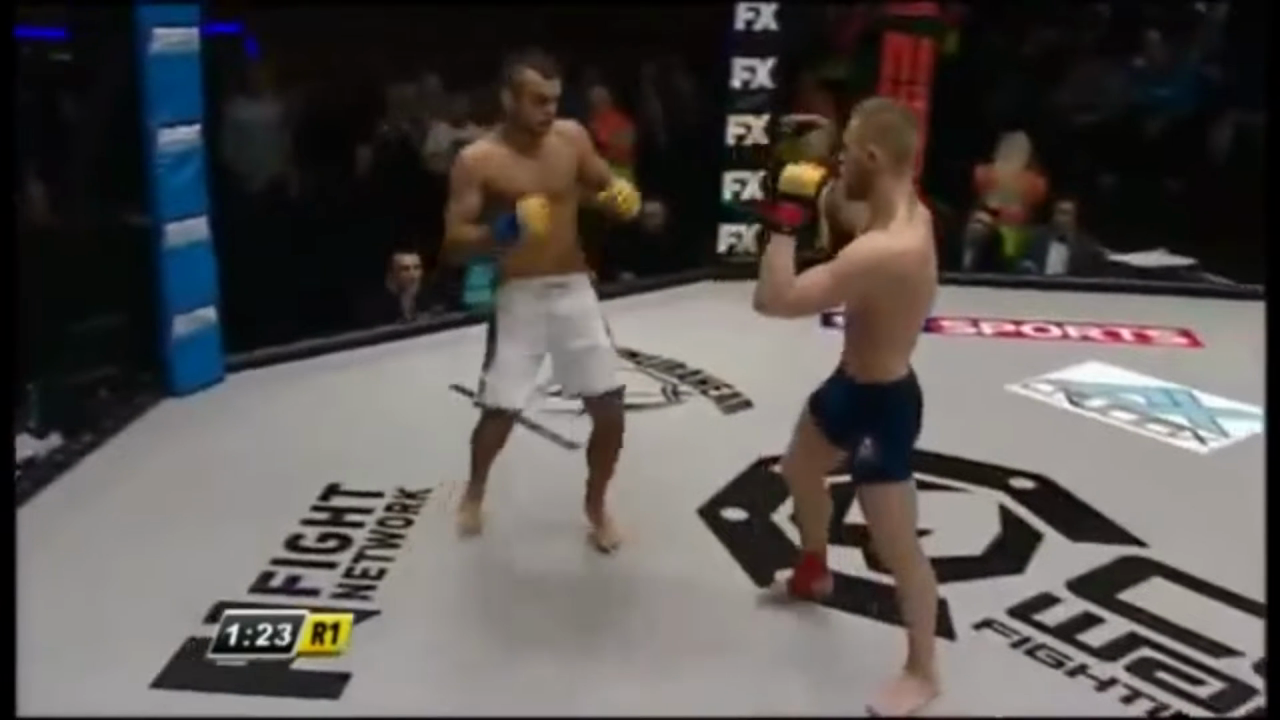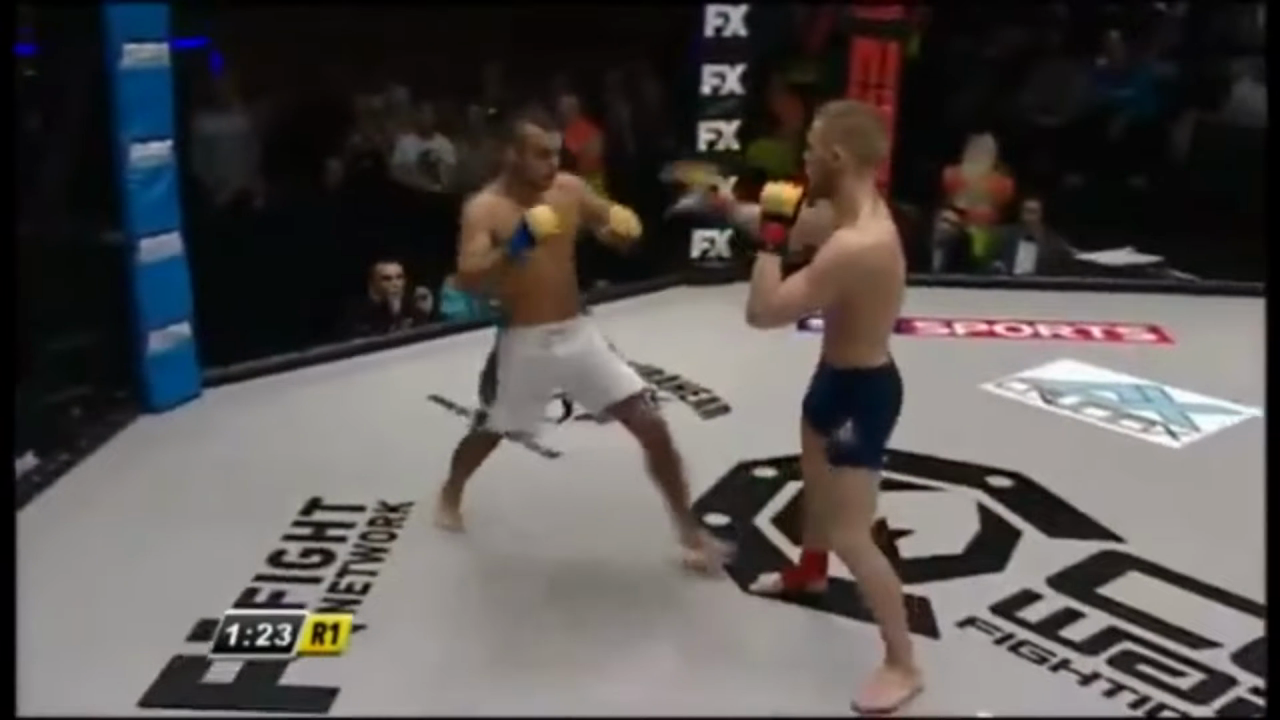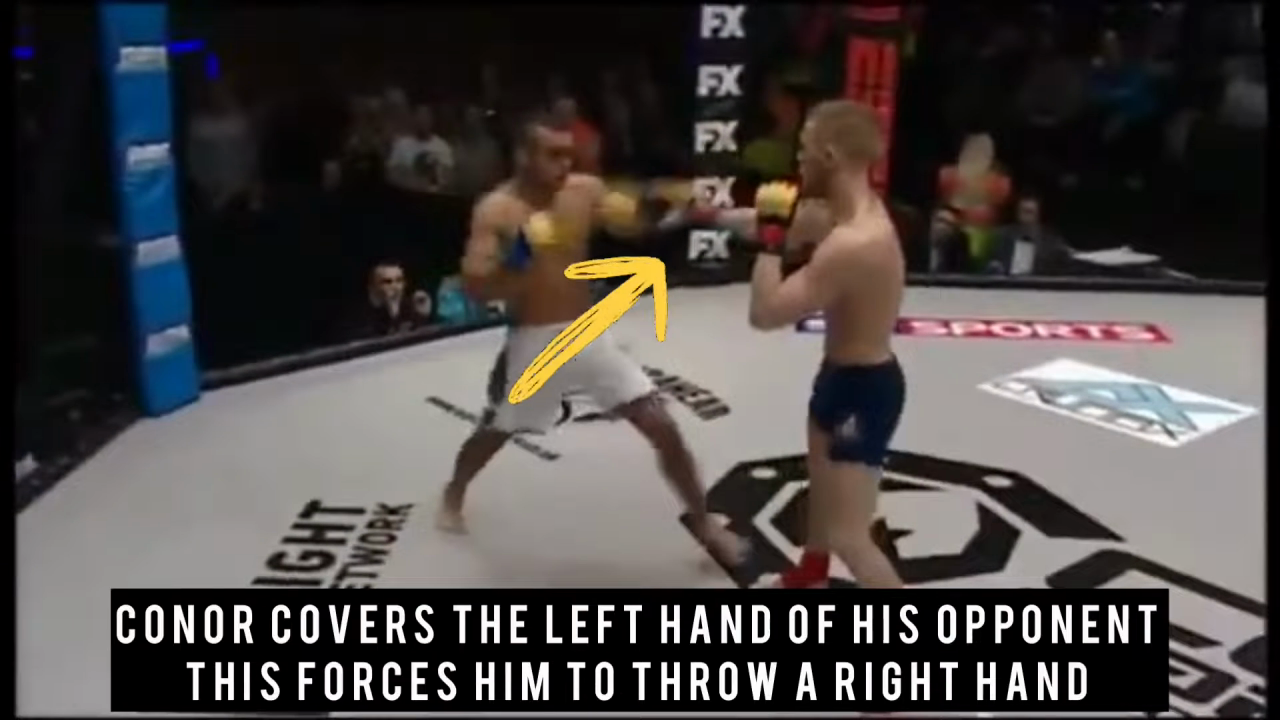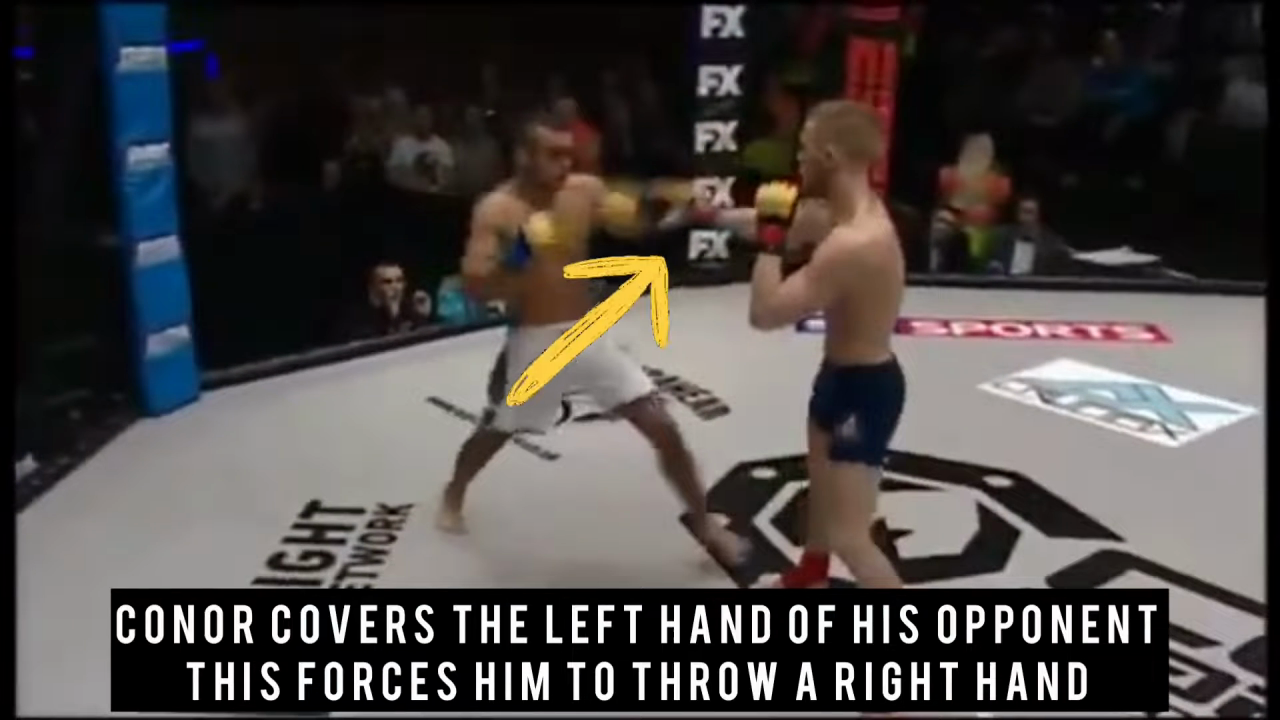
dt=1s
person 1, frame 1
left shoulder: (886, 252)
right shoulder: (906, 211)
left elbow: (773, 299)
right elbow: (845, 211)
left wrist: (787, 214)
right wrist: (821, 182)
left hip: (882, 405)
right hip: (851, 383)
left knee: (897, 548)
right knee: (799, 470)
right ankle: (813, 572)
person 1, frame 2
left shoulder: (858, 246)
right shoulder: (853, 209)
left elbow: (763, 312)
right elbow: (789, 229)
left wrist: (773, 234)
right wrist: (730, 205)
left hip: (861, 392)
right hip: (838, 376)
left knee: (851, 537)
right knee: (816, 479)
left ankle: (902, 665)
right ankle: (809, 571)
person 1, frame 3
left shoulder: (853, 244)
right shoulder: (849, 208)
left elbow: (765, 313)
right elbow: (777, 223)
left wrist: (770, 234)
right wrist: (712, 213)
left hip: (864, 391)
right hip: (841, 374)
left knee: (847, 537)
right knee: (822, 484)
right ankle: (809, 576)
person 1, frame 4
left shoulder: (853, 244)
right shoulder: (851, 207)
left elbow: (765, 313)
right elbow: (779, 224)
left wrist: (770, 233)
right wrist: (713, 214)
left hip: (864, 391)
right hip: (842, 374)
left knee: (847, 538)
right knee: (822, 485)
right ankle: (809, 577)
person 2, frame 1
left shoulder: (572, 137)
right shoulder: (477, 160)
left elbow: (607, 183)
right elbow: (456, 238)
left wrist: (622, 196)
right wrist: (506, 228)
left hip: (575, 292)
right hip: (519, 299)
left knee: (610, 414)
right knee: (498, 416)
left ankle: (596, 508)
right ankle: (475, 493)
person 2, frame 2
left shoulder: (570, 189)
right shoulder: (483, 209)
left elbow: (617, 224)
right elbow: (470, 281)
left wrist: (623, 227)
right wrist: (517, 245)
left hip: (578, 334)
right hip: (524, 343)
left knee: (652, 426)
right knee: (489, 432)
left ankle: (691, 531)
right ankle: (450, 494)
person 2, frame 3
left shoulder: (585, 190)
right shoulder: (494, 210)
left elbow: (635, 222)
right elbow: (475, 286)
left wrist: (655, 207)
right wrist: (516, 259)
left hip: (590, 333)
right hip: (534, 342)
left knee: (663, 426)
right knee: (495, 430)
left ankle: (704, 523)
right ankle: (453, 495)
person 2, frame 4
left shoulder: (585, 190)
right shoulder: (495, 211)
left elbow: (636, 221)
right elbow: (475, 285)
right wrist: (515, 262)
left hip: (590, 335)
right hip: (535, 342)
left knee: (663, 427)
right knee: (495, 431)
left ankle: (704, 523)
right ankle: (453, 495)
